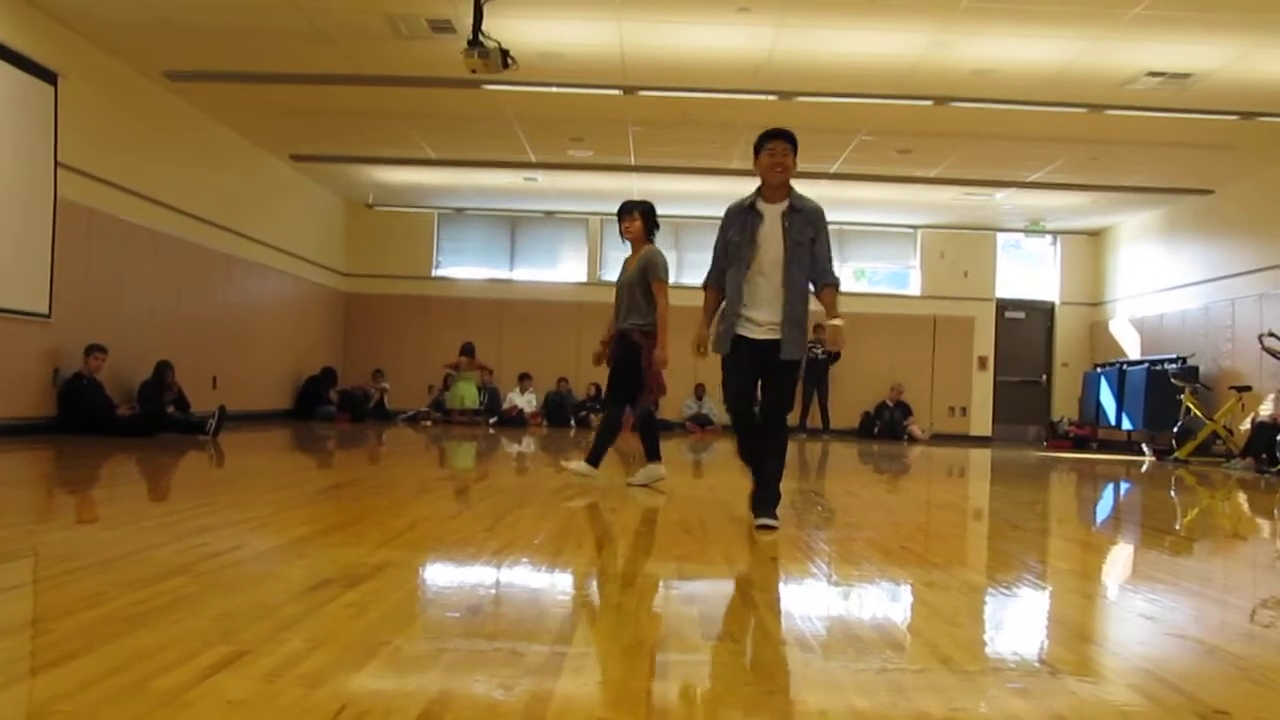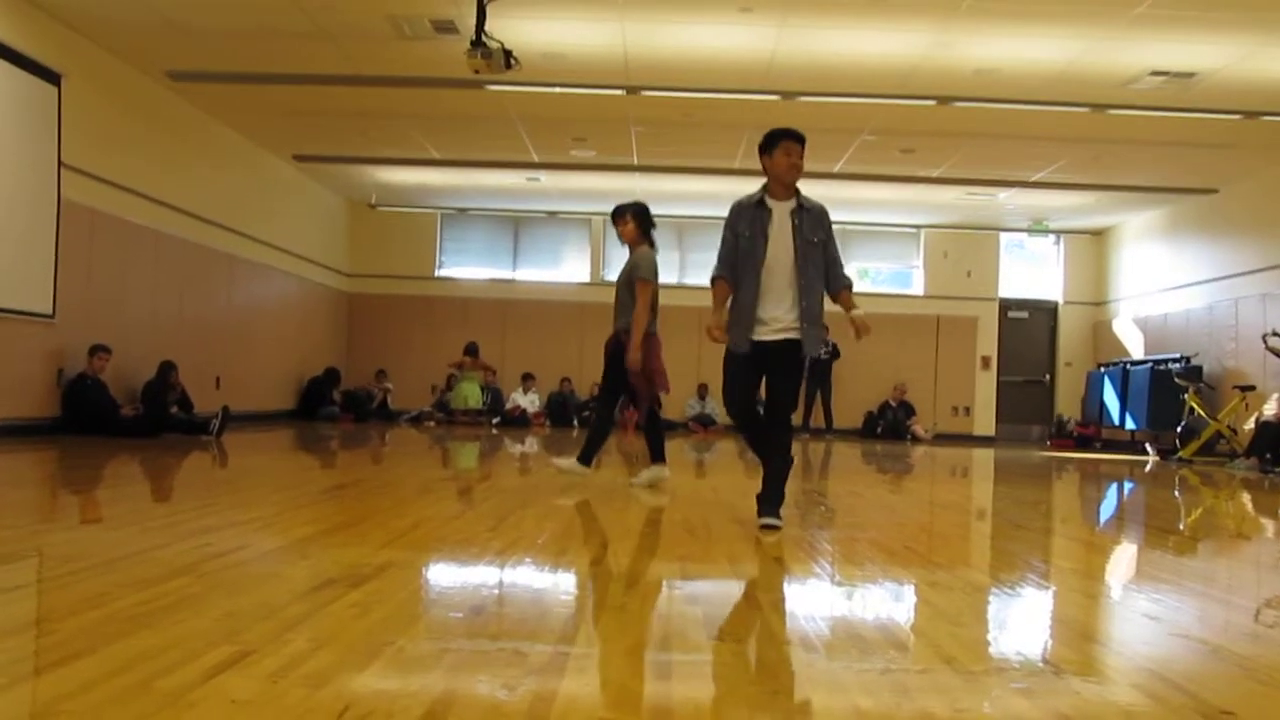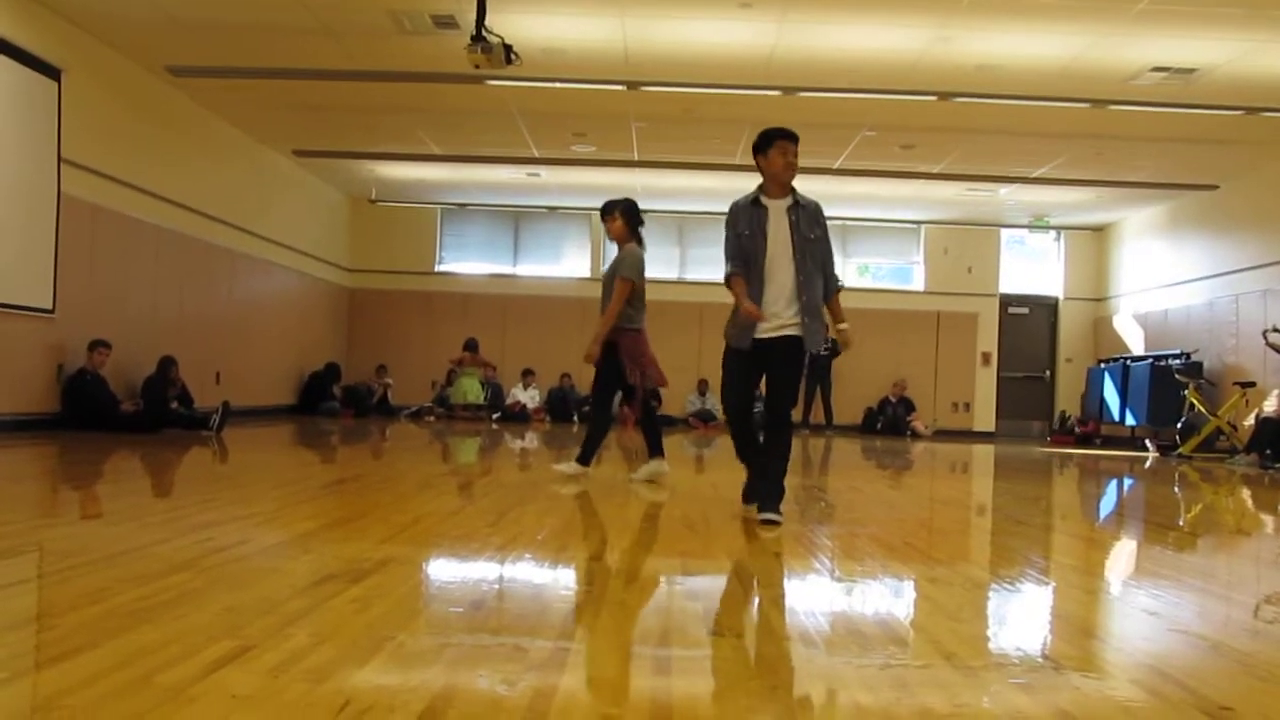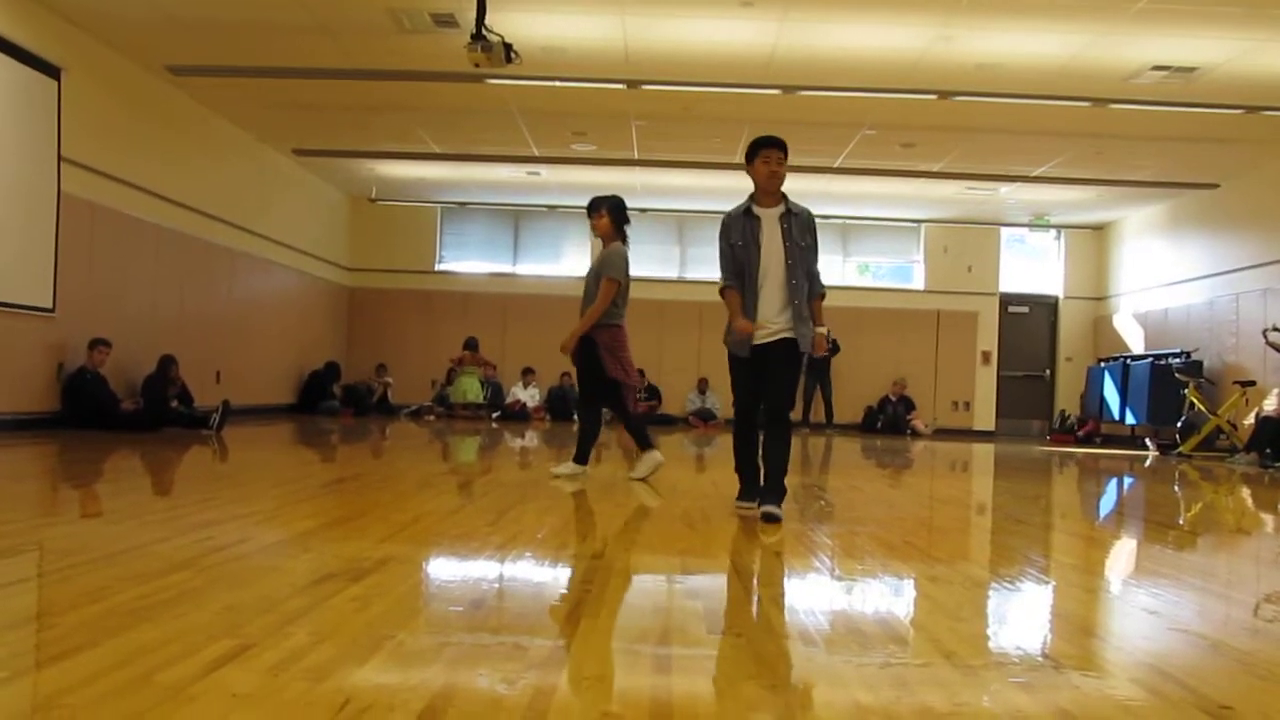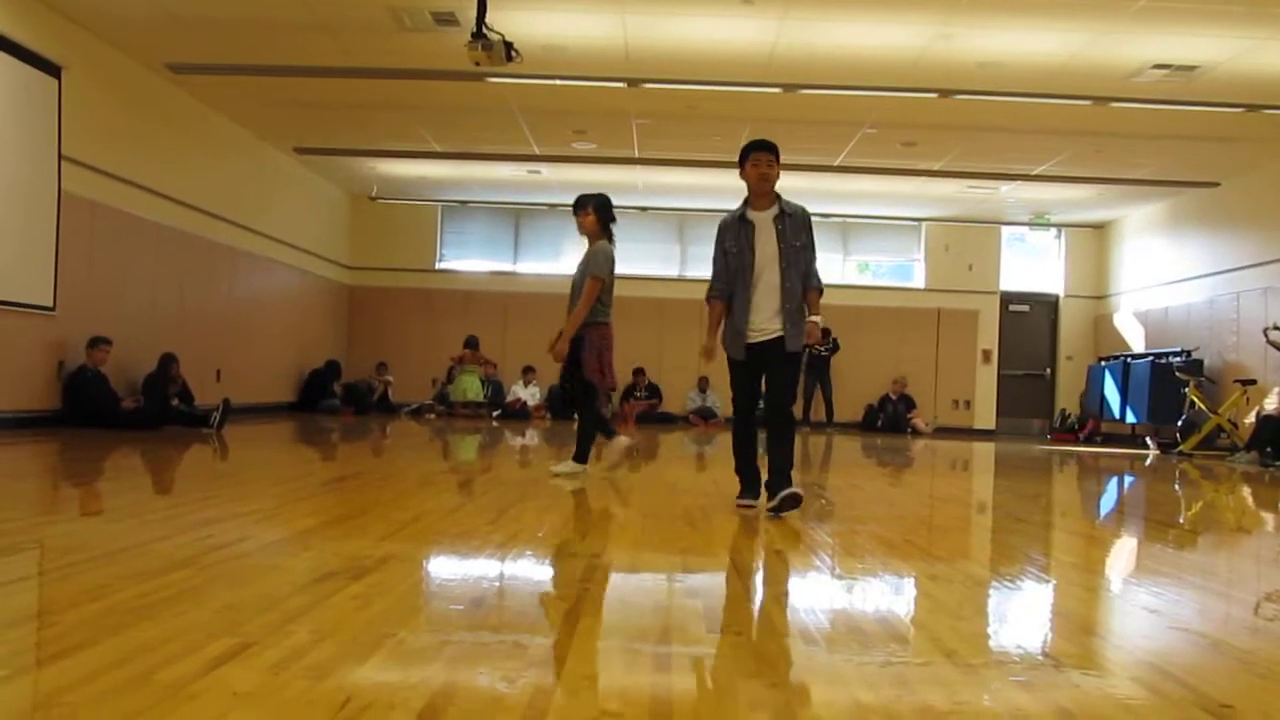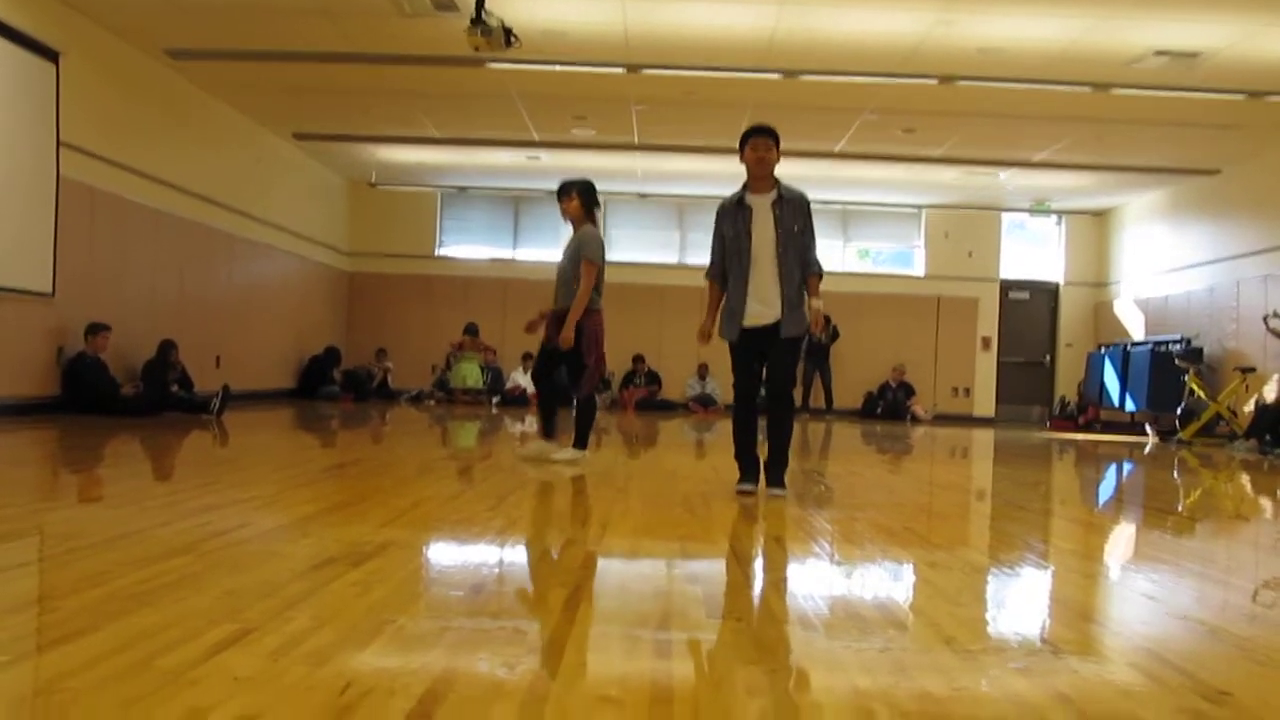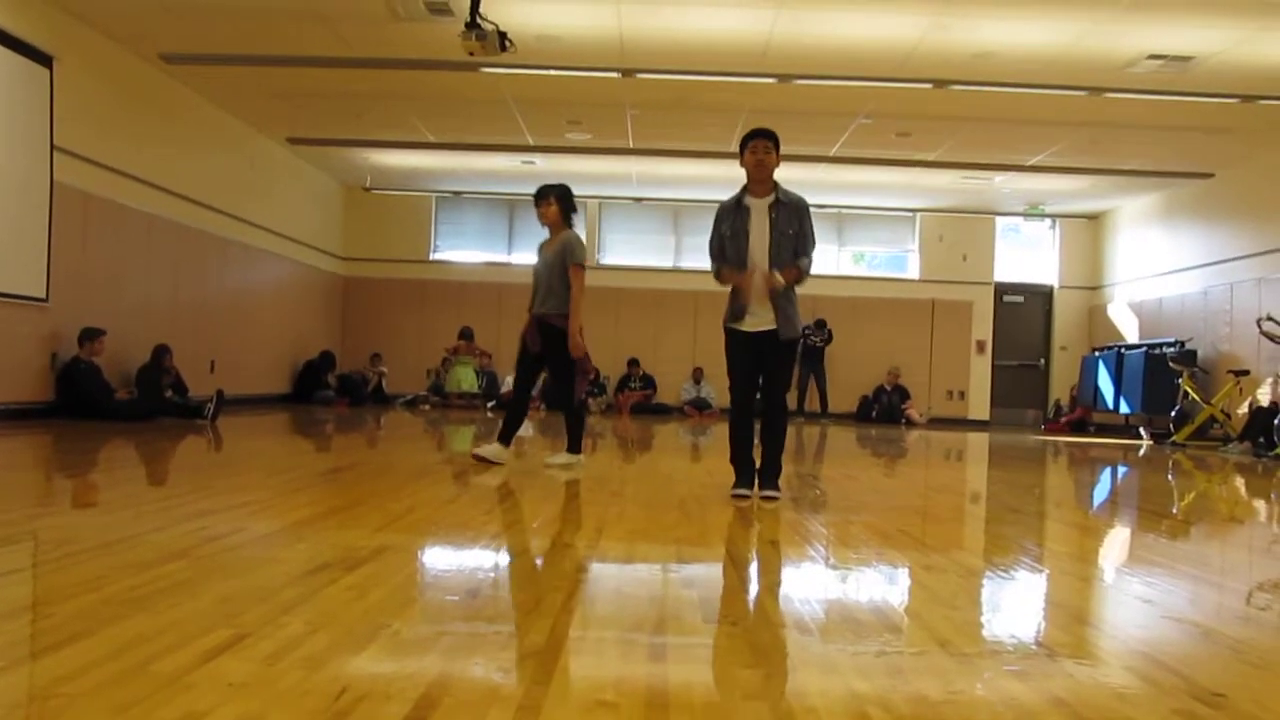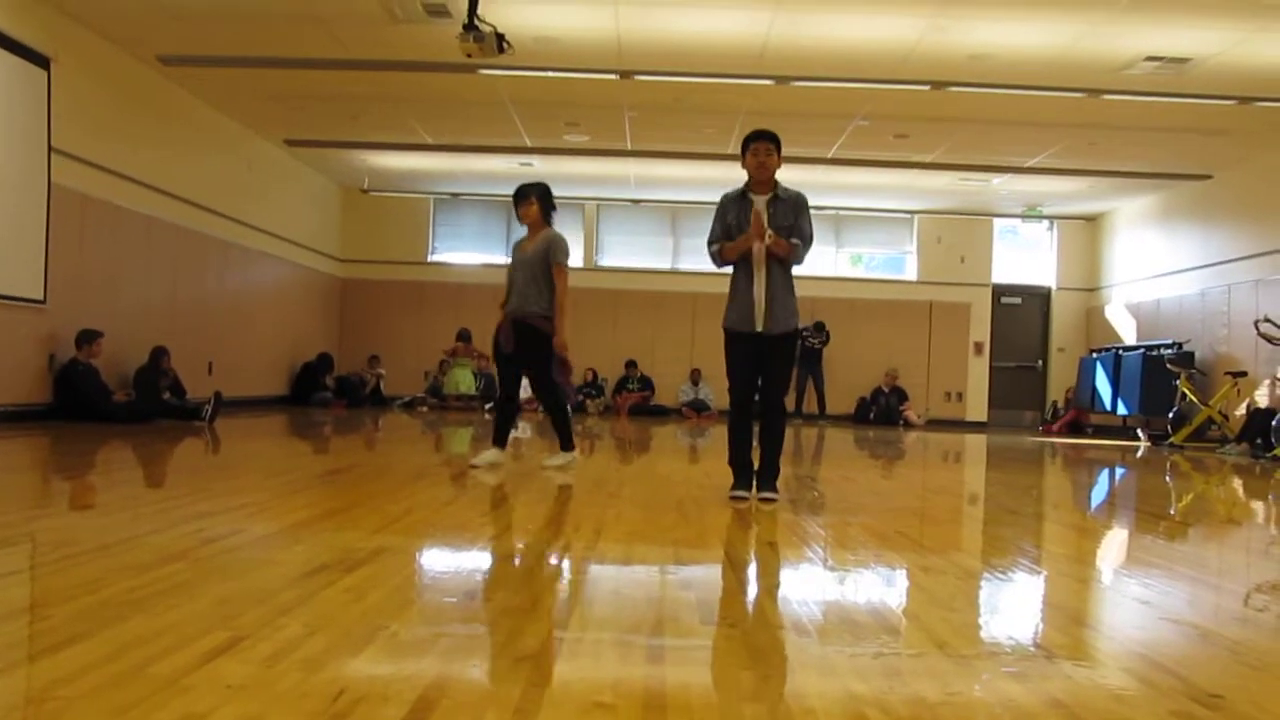
dt=0.2s
person 1, frame 1
left shoulder: (811, 215)
right shoulder: (737, 214)
left elbow: (823, 273)
right elbow: (717, 274)
left wrist: (833, 318)
right wrist: (706, 324)
left hip: (786, 336)
right hip: (740, 332)
left knee: (775, 419)
right knee: (738, 407)
left ankle: (766, 503)
right ankle: (759, 470)
person 1, frame 2
left shoulder: (816, 215)
right shoulder: (743, 211)
left elbow: (833, 272)
right elbow: (726, 268)
left wrist: (852, 310)
right wrist: (718, 311)
left hip: (792, 335)
right hip: (746, 333)
left knee: (780, 418)
right knee: (738, 407)
left ankle: (771, 502)
right ankle: (778, 465)
person 1, frame 3
left shoulder: (811, 212)
right shoulder: (741, 211)
left elbow: (826, 272)
right elbow: (735, 265)
left wrist: (840, 320)
right wrist: (743, 300)
left hip: (791, 331)
right hip: (747, 331)
left knee: (779, 415)
right knee: (735, 406)
left ankle: (769, 498)
right ankle: (756, 471)
person 1, frame 4
left shoulder: (802, 219)
right shoulder: (734, 221)
left elbow: (812, 279)
right elbow: (729, 278)
left wrist: (818, 327)
right wrist: (737, 317)
left hip: (786, 335)
right hip: (746, 338)
left knee: (778, 415)
right knee: (745, 414)
left ankle: (772, 495)
right ankle: (748, 486)
person 1, frame 5
left shoulder: (798, 218)
right shoulder: (730, 226)
left elbow: (810, 275)
right elbow: (720, 286)
left wrist: (814, 316)
right wrist: (711, 335)
left hip: (785, 334)
right hip: (742, 337)
left knee: (780, 408)
right knee: (744, 411)
left ankle: (782, 485)
right ankle: (748, 485)
person 1, frame 6
left shoulder: (797, 203)
right shoulder: (728, 209)
left elbow: (809, 261)
right elbow: (718, 269)
left wrist: (814, 301)
right wrist: (710, 316)
left hip: (786, 319)
right hip: (742, 321)
left knee: (780, 394)
right knee: (745, 396)
left ankle: (776, 473)
right ankle: (747, 471)
person 1, frame 7
left shoulder: (795, 207)
right shoulder: (728, 210)
left elbow: (805, 259)
right elbow: (717, 262)
left wrist: (781, 279)
right wrist: (735, 278)
left hip: (782, 324)
right hip: (741, 323)
left knee: (775, 400)
right knee: (741, 399)
left ankle: (770, 476)
right ankle: (743, 475)
person 1, frame 8
left shoulder: (795, 203)
right shoulder: (730, 203)
left elbow: (799, 251)
right elbow: (717, 253)
left wrist: (766, 235)
right wrist: (748, 236)
left hip: (781, 320)
right hip: (740, 321)
left knee: (773, 400)
right knee: (741, 399)
left ankle: (768, 478)
right ankle: (741, 476)
person 2, frame 1
left shoulder: (653, 257)
right shoulder: (628, 261)
left elbow: (662, 304)
left wrist: (661, 345)
right wrist: (605, 342)
left hip: (640, 340)
right hip: (625, 339)
left knee: (615, 401)
right knee: (640, 404)
left ankle: (592, 462)
right ankle: (654, 464)
person 2, frame 2
left shoulder: (644, 257)
right shoulder: (634, 258)
left elbow: (643, 305)
left wrist: (635, 346)
right wrist: (623, 343)
left hip: (634, 341)
right hip: (626, 340)
left knee: (606, 401)
right knee: (645, 404)
left ankle: (583, 461)
right ankle: (658, 465)
person 2, frame 3
left shoulder: (630, 254)
right shoulder: (625, 255)
left elbow: (617, 302)
left wrist: (596, 341)
right wrist: (601, 340)
left hip: (621, 339)
right hip: (625, 339)
left knee: (601, 401)
right knee: (638, 402)
left ankle: (583, 462)
right ankle: (656, 459)
person 2, frame 4
left shoulder: (615, 253)
right shoulder: (606, 253)
left elbow: (602, 302)
left wrist: (574, 334)
right wrist: (578, 334)
left hip: (602, 335)
right hip: (598, 336)
left knee: (590, 401)
right knee: (614, 399)
left ankle: (580, 461)
right ankle: (648, 452)
person 2, frame 5
left shoulder: (601, 251)
right shoulder: (593, 251)
left elbow: (587, 300)
left wrist: (565, 337)
right wrist: (563, 334)
left hip: (591, 334)
right hip: (583, 334)
left knee: (584, 398)
right knee: (577, 395)
left ankle: (580, 460)
right ankle: (613, 438)
person 2, frame 6
left shoulder: (589, 236)
right shoulder: (575, 238)
left elbow: (586, 285)
left wrist: (570, 325)
right wrist: (544, 315)
left hip: (582, 322)
right hip: (563, 319)
left knee: (581, 384)
right knee: (541, 375)
left ankle: (579, 447)
right ankle: (546, 439)
person 2, frame 7
left shoulder: (571, 242)
right shoulder: (544, 246)
left elbow: (577, 290)
left wrist: (574, 331)
right wrist: (529, 324)
left hip: (559, 326)
right hip: (539, 327)
left knee: (567, 391)
right knee: (521, 387)
left ankle: (574, 451)
right ankle: (501, 446)
person 2, frame 8
left shoulder: (554, 241)
right shoulder: (518, 246)
left elbow: (561, 289)
left wrist: (560, 332)
right wrist: (503, 316)
left hip: (538, 327)
right hip: (511, 326)
left knee: (546, 390)
right knee: (506, 391)
left ankle: (567, 449)
right ankle: (498, 448)
